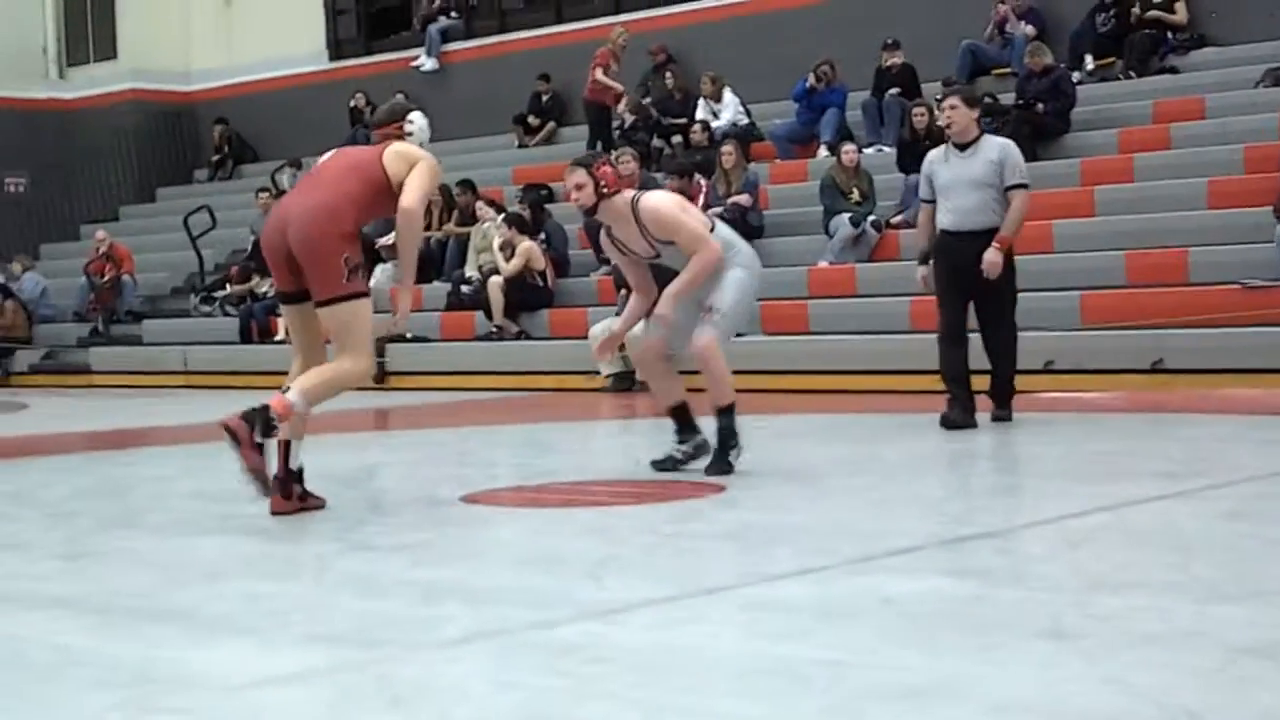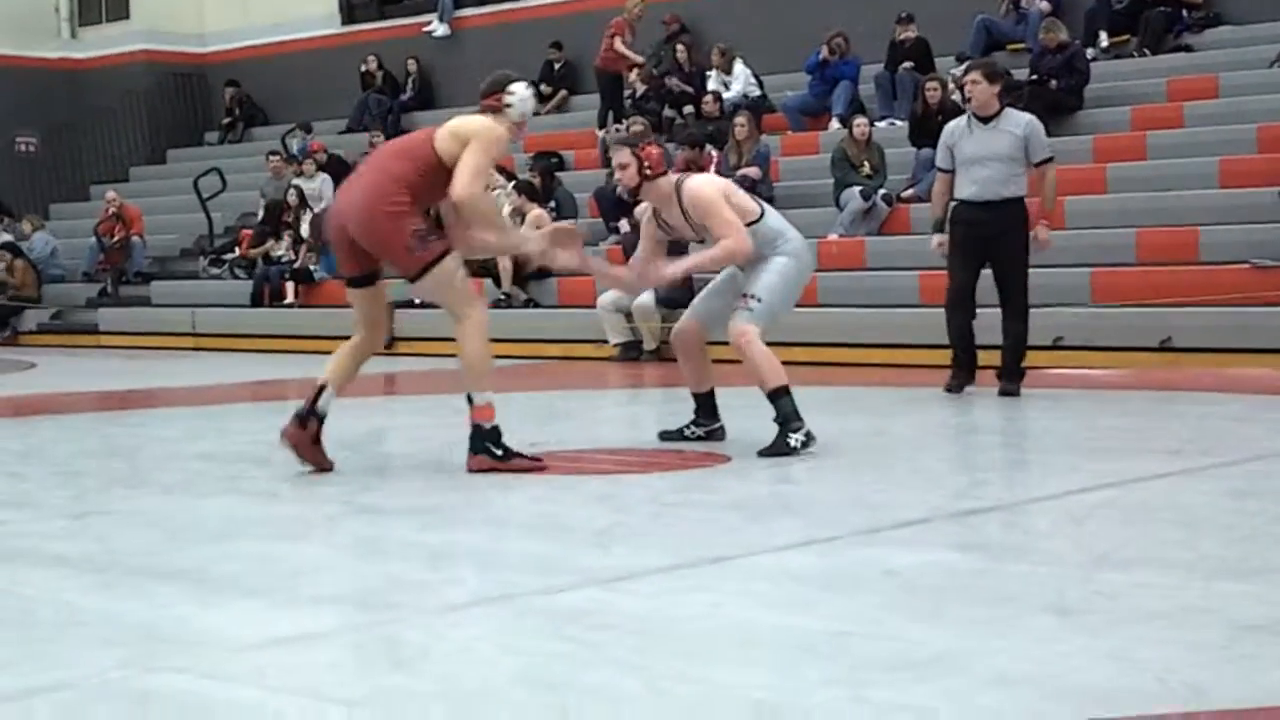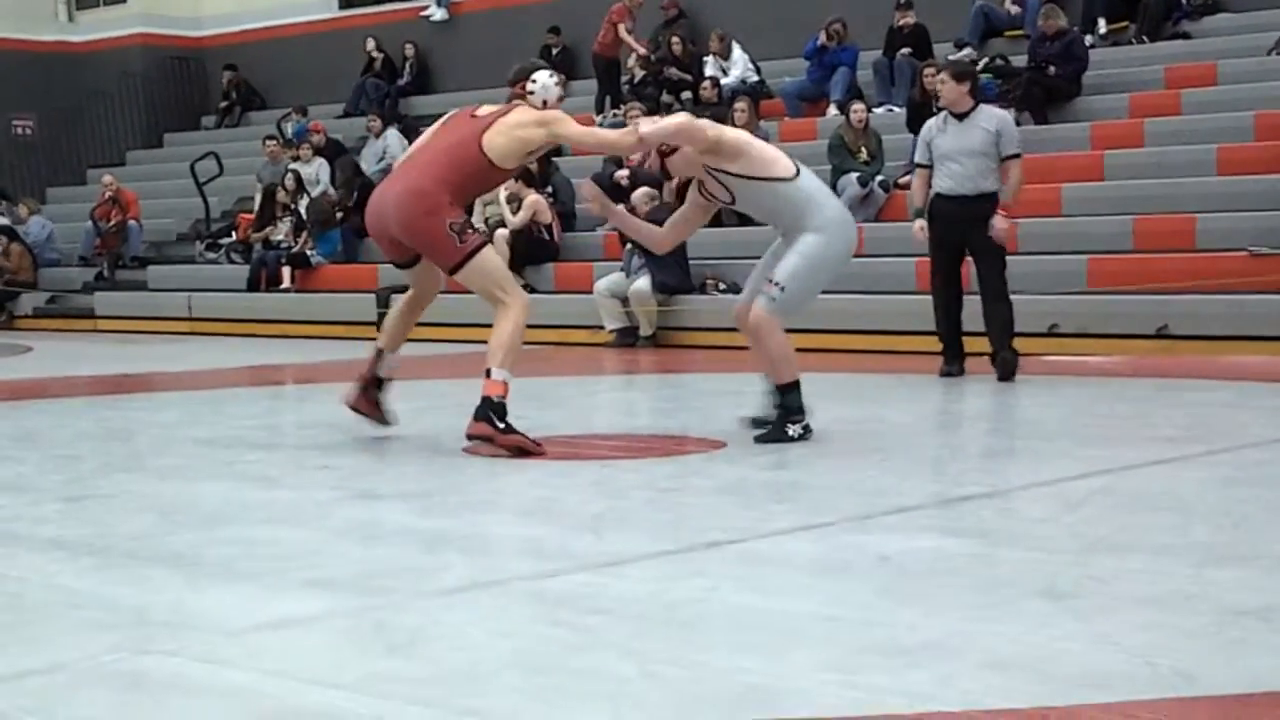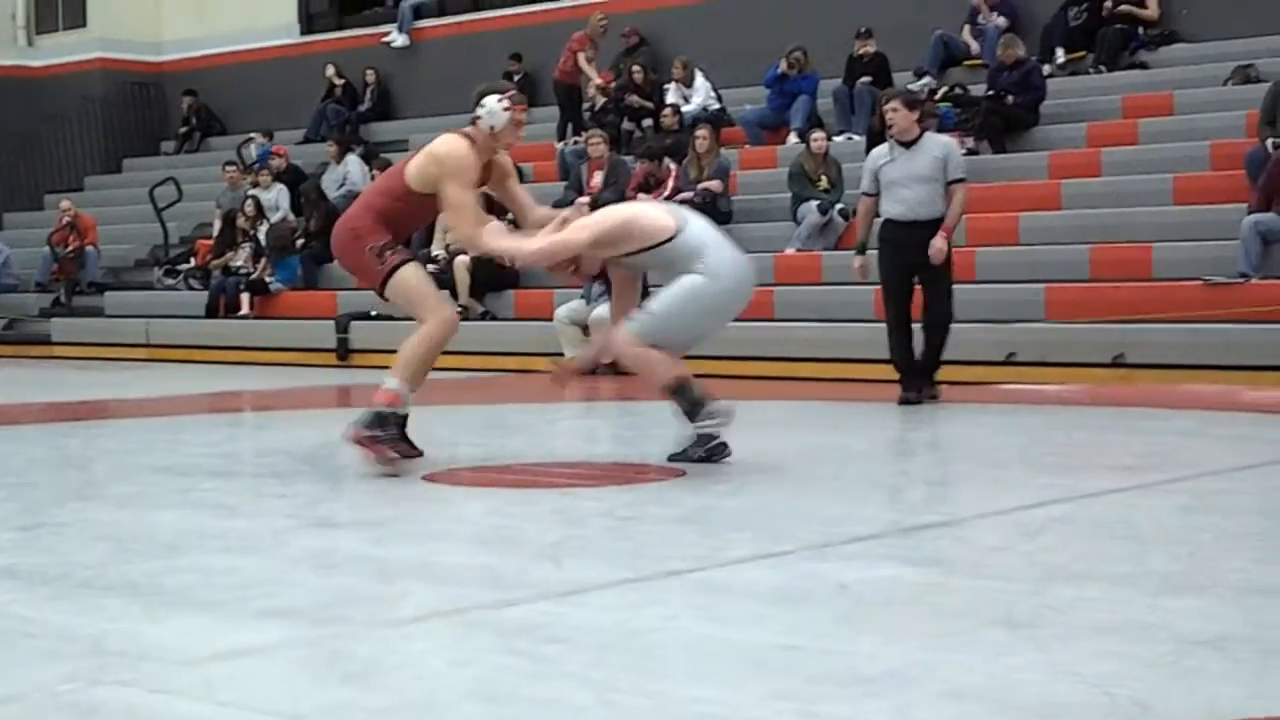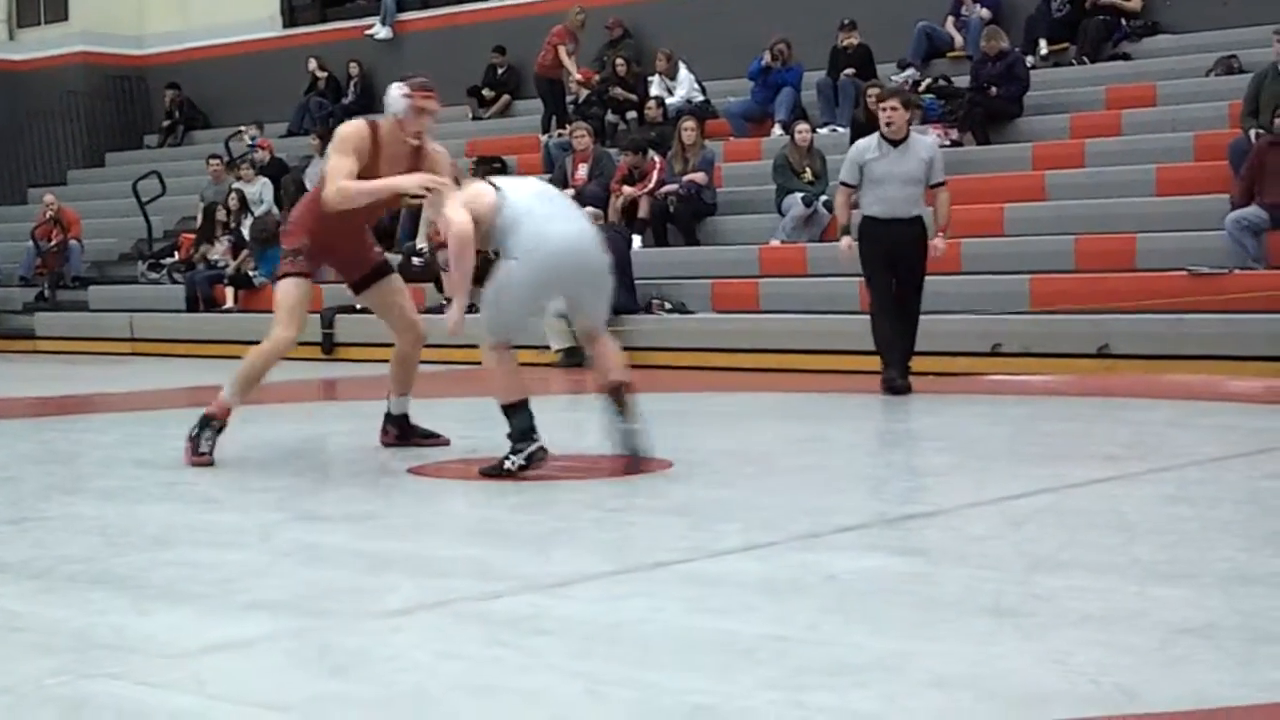
dt=0.4s
person 1, frame 1
left shoulder: (340, 154)
right shoulder: (424, 161)
right elbow: (410, 208)
right wrist: (406, 287)
left hip: (280, 221)
right hip: (324, 226)
left knee: (308, 358)
right knee: (357, 362)
left ankle: (287, 485)
right ankle: (257, 422)
person 1, frame 2
left shoulder: (455, 138)
right shoulder: (491, 132)
left elbow: (461, 239)
right elbow: (465, 195)
left wrist: (533, 245)
right wrist: (517, 239)
left hip: (345, 210)
right hip: (383, 208)
left knee: (371, 334)
right knee: (471, 312)
left ankle: (308, 421)
right ankle: (486, 443)
person 1, frame 3
left shoulder: (470, 114)
right shoulder: (541, 122)
left elbow: (408, 161)
right elbow: (619, 142)
left hip: (382, 204)
right hip: (426, 208)
left knee: (424, 289)
right knee: (513, 301)
left ankle: (370, 386)
right ankle: (490, 414)
person 1, frame 4
left shoulder: (495, 162)
right shoulder: (456, 154)
left elbow: (530, 216)
right elbow: (466, 235)
left hip: (369, 235)
right hip: (362, 234)
left knee: (432, 321)
right knee: (441, 317)
left ankle: (391, 425)
right ankle: (376, 422)
person 1, frame 5
left shoulder: (432, 157)
right shoulder: (355, 134)
right elbow: (335, 195)
right wrist: (397, 183)
left hip: (354, 240)
right hip: (308, 232)
left knee: (412, 330)
right knee: (284, 339)
left ankle: (397, 423)
right ankle: (211, 423)
person 2, frame 1
left shoulder: (1002, 150)
right shoulder: (933, 160)
left elbow: (1020, 202)
right elbow: (927, 213)
left wrist: (999, 246)
right wrist: (924, 259)
left hip: (990, 247)
right hip: (949, 249)
left knee: (999, 331)
right knee: (950, 331)
left ankle: (1002, 400)
right ankle: (960, 406)
person 2, frame 2
left shoulder: (1025, 125)
right shoulder: (953, 130)
left elbow: (1047, 174)
right elbow: (943, 182)
left wrist: (1044, 221)
right wrist: (938, 227)
left hip: (1009, 217)
right hip: (966, 218)
left knee: (1014, 299)
right knee: (958, 295)
left ankle: (1010, 375)
right ankle: (962, 368)
person 2, frame 3
left shoulder: (998, 119)
right shoulder: (931, 128)
left elbow: (1013, 170)
right elbow: (921, 176)
left wrist: (1003, 213)
right wrist: (918, 215)
left hip: (983, 209)
right hip: (943, 211)
left knee: (994, 284)
right knee: (944, 288)
left ankle: (1004, 354)
right ankle: (952, 356)
person 2, frame 4
left shoulder: (944, 147)
right shoulder: (877, 156)
left elbow: (959, 194)
right elbow: (866, 205)
left wrist: (943, 235)
right wrist: (860, 250)
left hip: (932, 236)
right hip: (893, 237)
left knee: (939, 311)
right knee: (897, 314)
left ankle: (927, 374)
right ankle: (910, 383)
person 2, frame 5
left shoulder: (928, 148)
right shoulder: (861, 149)
left elbow: (940, 193)
right elbow: (843, 195)
left wrist: (940, 233)
right wrist: (844, 232)
left hip: (912, 231)
right hip: (874, 231)
left knee: (908, 304)
right knee: (882, 304)
left ankle: (901, 368)
right ankle: (892, 369)
person 3, frame 1
left shoulder: (653, 207)
right shoulder: (610, 239)
left elbow: (710, 251)
right elbow: (644, 292)
left wrist: (671, 295)
right wrist: (618, 331)
left hip: (733, 266)
right hip: (696, 279)
left knee: (703, 346)
right knee: (645, 352)
left ankle: (728, 440)
right ankle: (689, 436)
person 3, frame 2
left shoulder: (696, 191)
right shoulder: (653, 219)
left elbow: (739, 245)
right elbow: (635, 281)
left wrist: (680, 267)
right wrist: (589, 264)
left hip: (784, 255)
right hip: (748, 264)
left knee: (742, 333)
right knee: (684, 335)
left ankle: (794, 427)
right ankle: (707, 420)
person 3, frame 3
left shoulder: (714, 141)
right shoulder: (704, 190)
left elbow: (680, 125)
right elbow: (662, 241)
left wrist: (644, 129)
right wrist: (611, 211)
left hip: (827, 230)
right hip: (800, 233)
left knee: (761, 320)
right knee: (745, 313)
left ankle: (795, 418)
right ankle: (784, 405)
person 3, frame 4
left shoulder: (594, 229)
right shoulder: (610, 248)
left elbow: (533, 252)
right elbow: (622, 318)
left wrist: (489, 240)
right wrist: (585, 359)
left hip: (718, 274)
right hip: (729, 272)
left knee: (628, 344)
right knee: (653, 352)
left ankle: (703, 408)
right ankle: (708, 438)
person 3, frame 5
left shoulder: (457, 202)
right shoulder: (522, 188)
left elbow: (462, 233)
left wrist: (460, 300)
left hip: (540, 253)
right hip: (588, 248)
left knee: (496, 347)
right knee: (593, 334)
left ankle: (525, 443)
right ankle: (625, 418)
